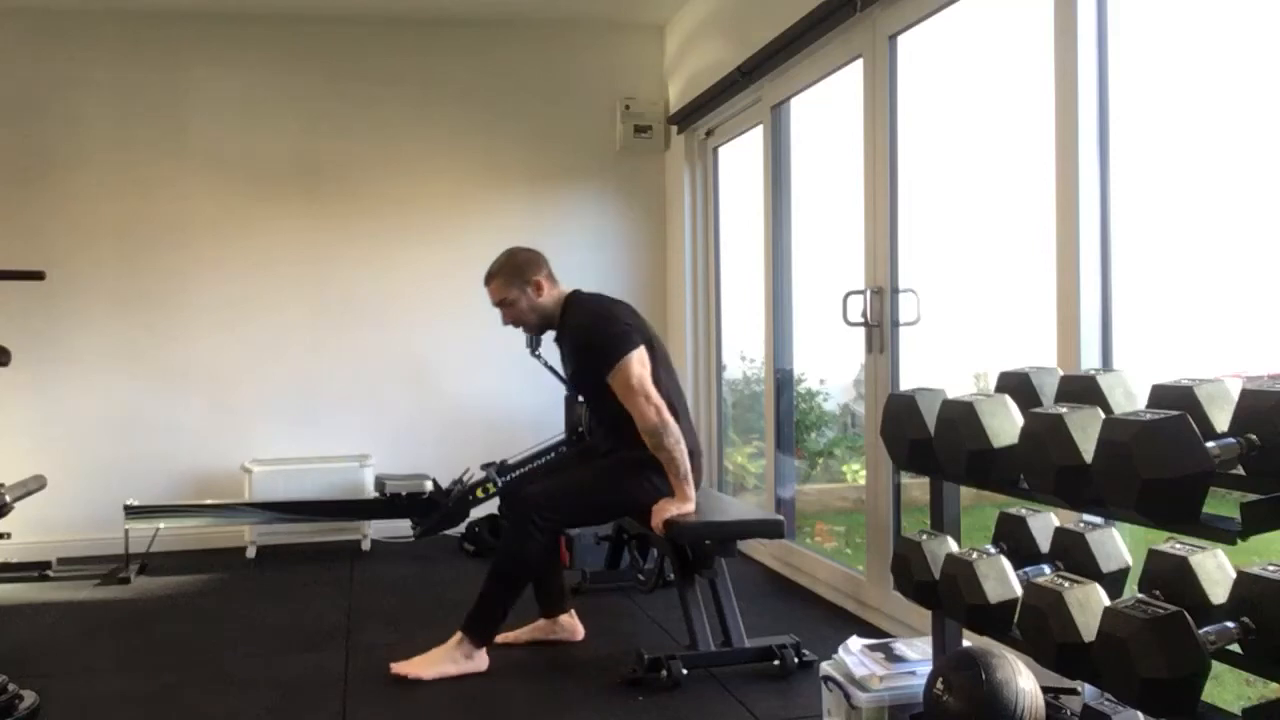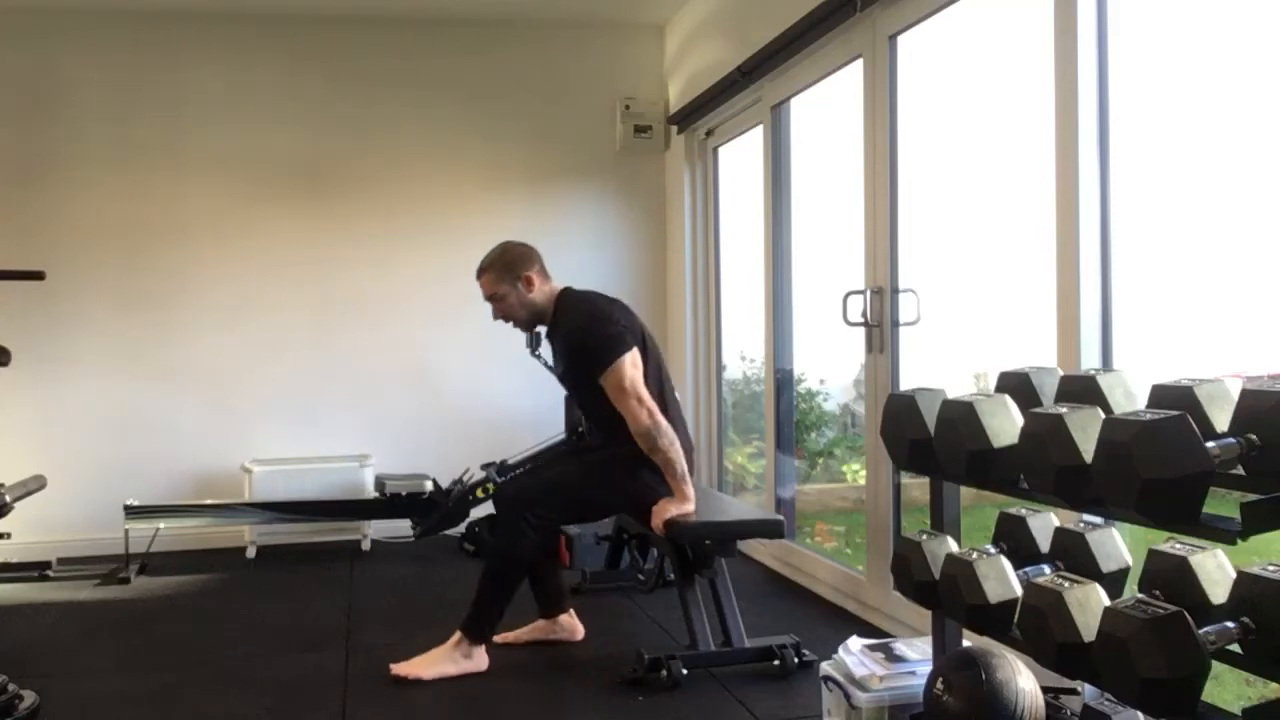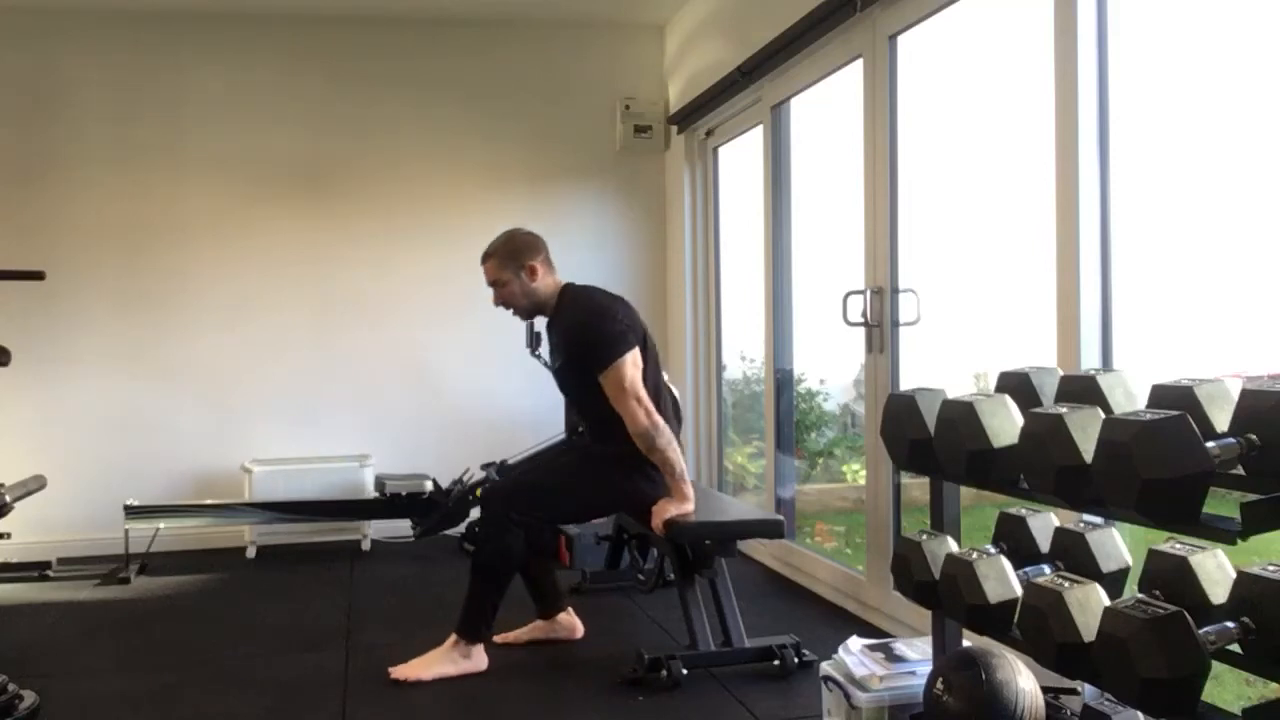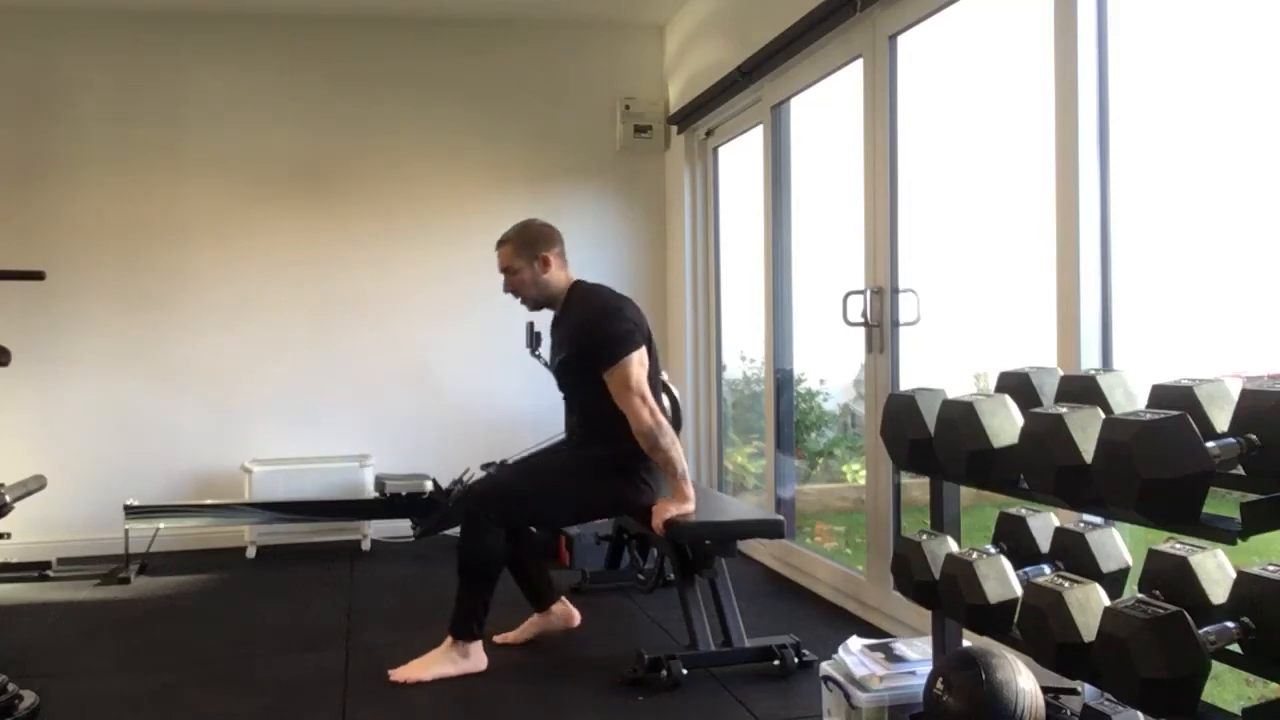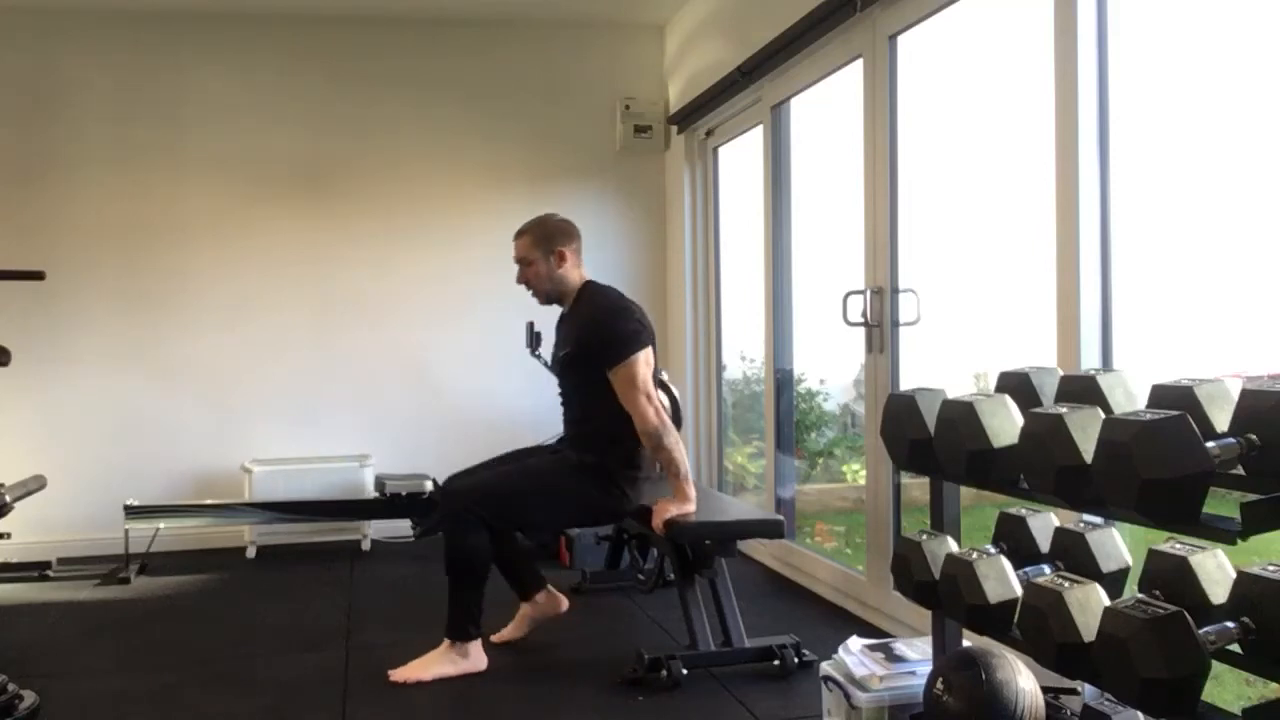
dt=0.1s
person 1, frame 1
left shoulder: (597, 323)
right shoulder: (572, 324)
left elbow: (649, 408)
left wrist: (683, 494)
left hip: (655, 467)
right hip: (622, 452)
left knee: (530, 508)
right knee: (518, 495)
left ankle: (470, 647)
right ankle: (558, 618)
person 1, frame 2
left shoulder: (589, 322)
right shoulder: (564, 321)
left elbow: (641, 409)
left wrist: (681, 494)
left hip: (647, 463)
right hip: (616, 449)
left knee: (522, 504)
right knee: (513, 495)
left ankle: (469, 646)
right ankle: (558, 617)
person 1, frame 3
left shoulder: (591, 317)
right shoulder: (562, 319)
left elbow: (638, 409)
left wrist: (681, 494)
left hip: (634, 467)
right hip: (606, 451)
left knee: (506, 503)
right knee: (508, 499)
left ankle: (467, 648)
right ankle: (557, 618)
person 1, frame 4
left shoulder: (599, 315)
right shoulder: (567, 316)
left elbow: (641, 408)
left wrist: (682, 494)
left hip: (619, 469)
right hip: (593, 451)
left knee: (483, 502)
right knee: (490, 496)
left ankle: (465, 647)
right ankle: (553, 608)
person 1, frame 5
left shoulder: (607, 315)
right shoulder: (574, 315)
left elbow: (646, 409)
left wrist: (682, 495)
right wrist: (651, 474)
left hip: (601, 478)
right hip: (578, 456)
left knee: (461, 503)
right knee: (462, 490)
left ankle: (463, 647)
right ankle: (539, 596)
